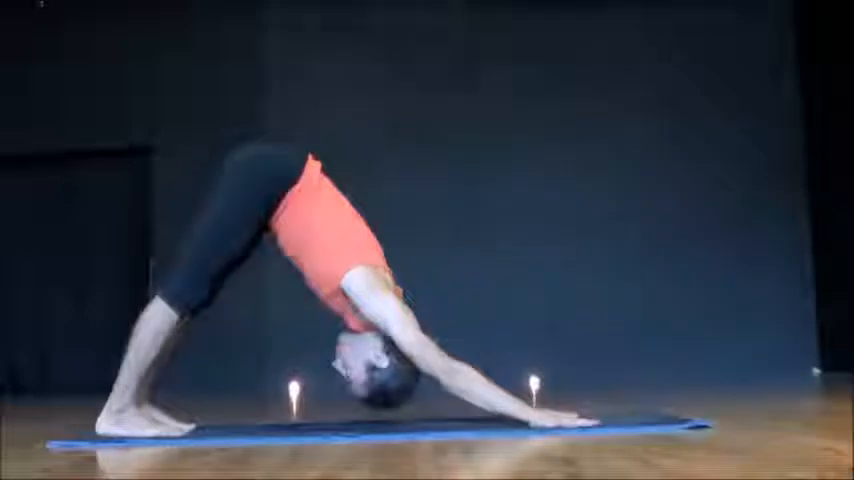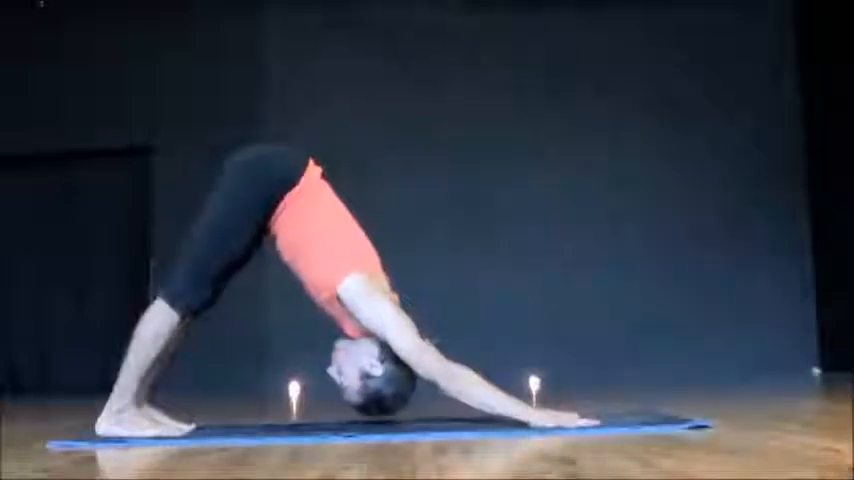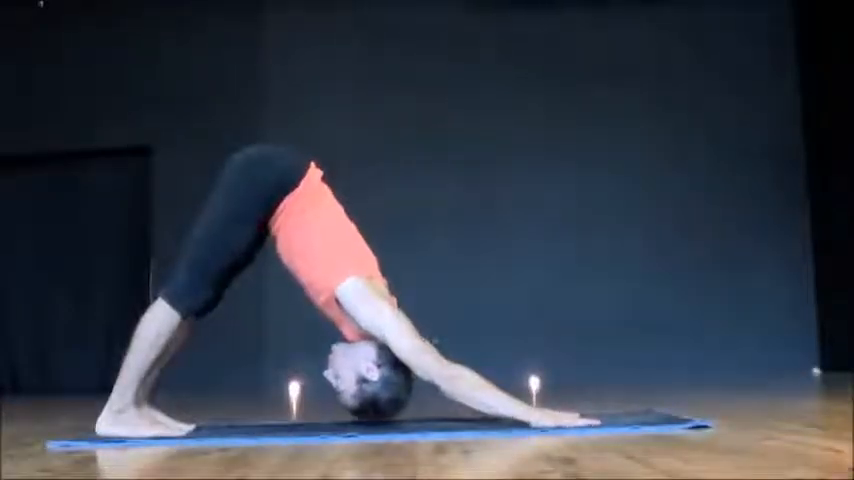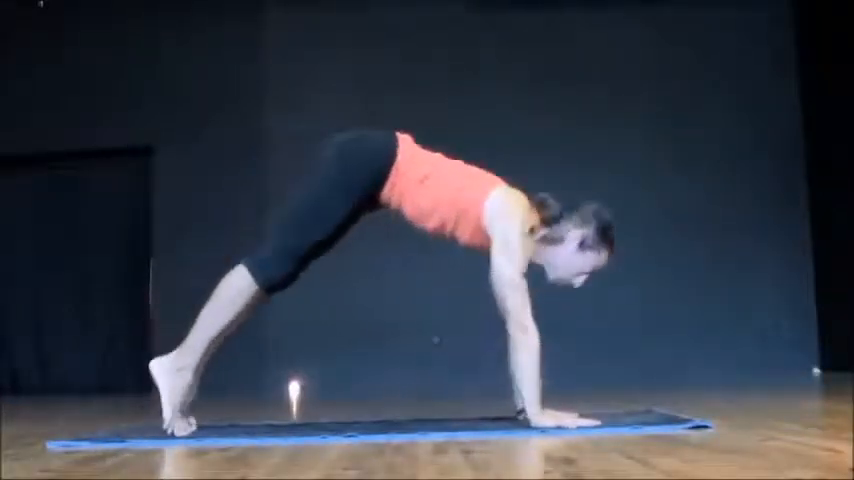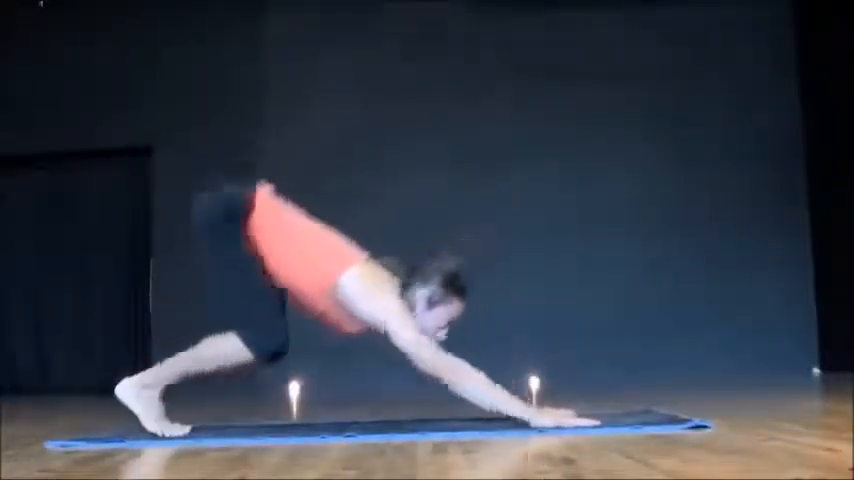
dt=1s
person 1, frame 1
left shoulder: (375, 306)
right shoulder: (372, 302)
left elbow: (445, 369)
right elbow: (446, 369)
left hip: (278, 188)
right hip: (269, 180)
left knee: (194, 293)
right knee: (187, 289)
left ankle: (137, 403)
right ankle: (118, 409)
person 1, frame 2
right shoulder: (370, 309)
left elbow: (445, 373)
right elbow: (446, 374)
left hip: (279, 190)
right hip: (268, 182)
left knee: (195, 295)
right knee: (186, 291)
left ankle: (135, 403)
right ankle: (118, 410)
person 1, frame 3
left shoulder: (372, 316)
right shoulder: (368, 309)
left elbow: (445, 375)
right elbow: (446, 375)
left hip: (279, 189)
right hip: (269, 181)
left knee: (197, 297)
right knee: (189, 291)
left ankle: (136, 404)
right ankle: (119, 410)
person 1, frame 4
left shoulder: (518, 230)
right shoulder: (513, 225)
left elbow: (519, 324)
right elbow: (520, 324)
left wrist: (527, 404)
right wrist: (536, 413)
left hip: (376, 169)
right hip: (369, 163)
left knee: (279, 269)
right knee: (274, 263)
left ankle: (185, 369)
right ankle: (182, 364)
person 1, frame 5
left shoulder: (401, 298)
right shoulder: (376, 300)
left elbow: (445, 366)
right elbow: (443, 368)
left wrist: (517, 408)
right wrist: (532, 414)
left hip: (254, 217)
right hip: (232, 216)
left knee: (265, 341)
right knee: (268, 341)
left ankle: (148, 383)
right ankle: (145, 386)
